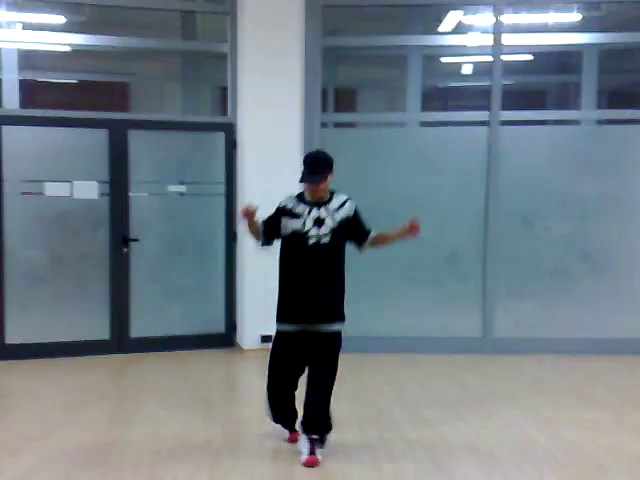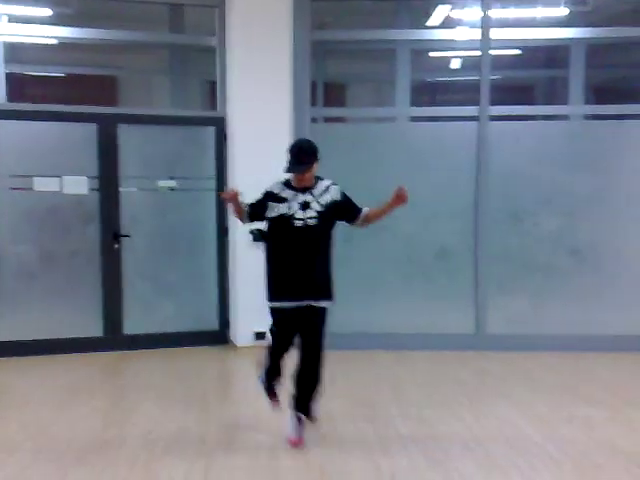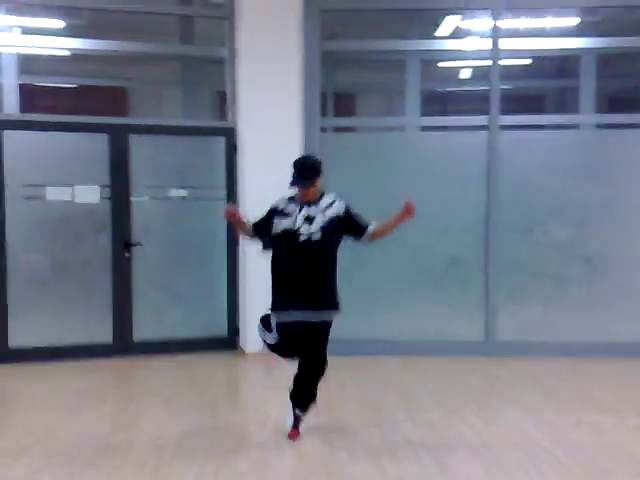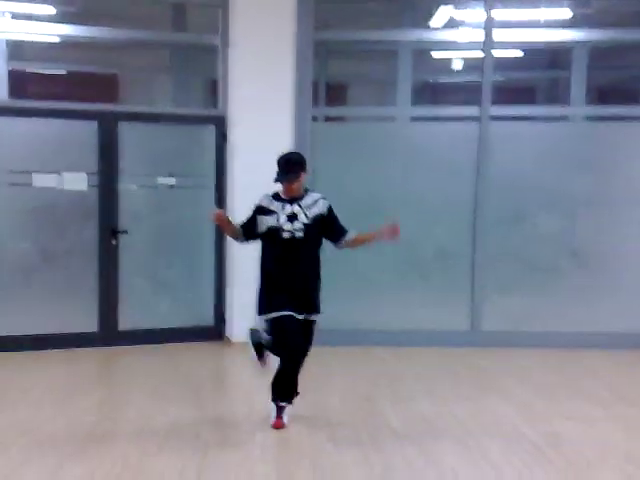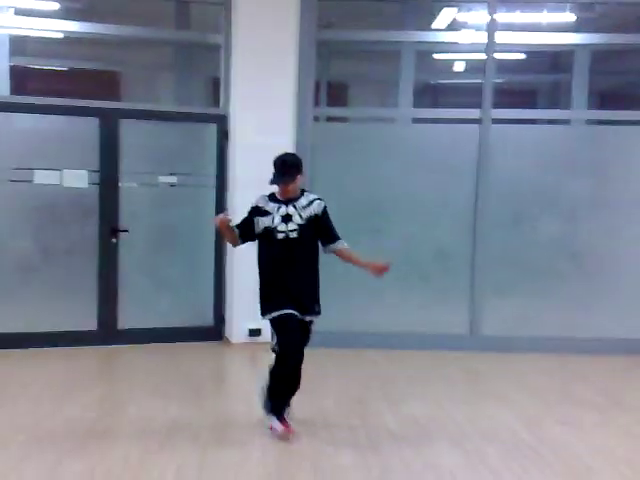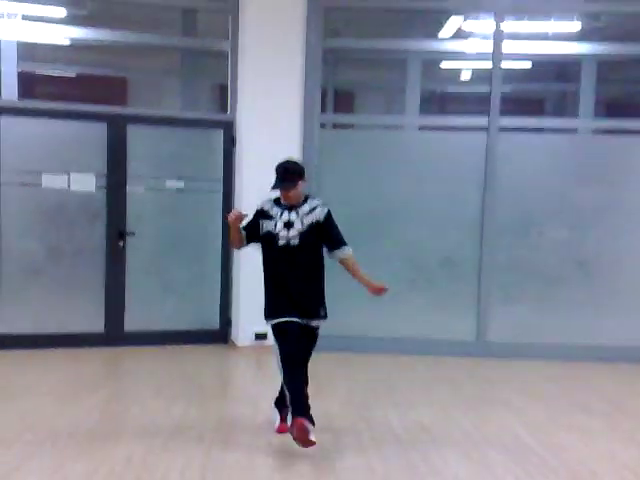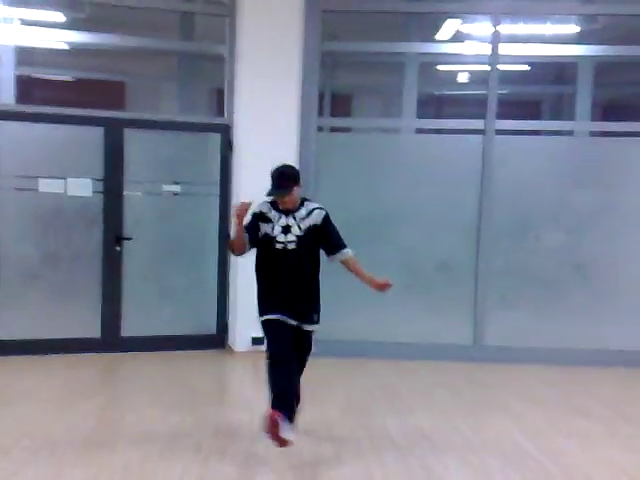
dt=0.1s
person 1, frame 1
left shoulder: (345, 207)
right shoulder: (289, 207)
left elbow: (366, 239)
right elbow: (263, 235)
left wrist: (402, 233)
right wrist: (250, 220)
left hip: (329, 308)
right hip: (293, 308)
left knee: (323, 373)
right knee: (285, 367)
left ankle: (313, 437)
right ankle: (285, 417)
person 1, frame 2
left shoulder: (331, 192)
right shoulder: (276, 193)
left elbow: (359, 217)
right elbow: (248, 216)
left wrist: (392, 204)
right wrist: (235, 203)
left hip: (317, 288)
right hip: (283, 286)
left knee: (312, 350)
right knee: (281, 340)
left ankle: (300, 413)
right ankle: (270, 378)
person 1, frame 3
left shoulder: (336, 207)
right shoulder: (281, 208)
left elbow: (366, 233)
right elbow: (254, 233)
left wrist: (399, 218)
right wrist: (236, 220)
left hip: (321, 299)
right hip: (288, 297)
left knee: (315, 359)
right knee: (290, 348)
left ankle: (298, 408)
right ankle: (269, 328)
person 1, frame 4
left shoulder: (319, 204)
right shoulder: (266, 205)
left elbow: (343, 238)
right elbow: (242, 235)
left wrist: (380, 235)
right wrist: (224, 224)
left hip: (306, 294)
right hip: (276, 294)
left knee: (296, 353)
right knee: (286, 346)
left ankle: (280, 401)
right ankle: (263, 339)
person 1, frame 5
left shoulder: (315, 206)
right shoulder: (262, 206)
left elbow: (334, 244)
right elbow: (237, 239)
left wrist: (367, 265)
right wrist: (224, 228)
left hip: (306, 296)
right hip: (276, 295)
left knee: (294, 354)
right knee: (289, 351)
left ankle: (278, 407)
right ankle: (275, 409)
person 1, frame 6
left shoulder: (319, 212)
right shoulder: (265, 210)
left elbow: (339, 249)
right elbow: (238, 243)
left wrist: (366, 281)
right wrist: (234, 226)
left hip: (310, 301)
right hip: (279, 301)
left knee: (299, 360)
right knee: (291, 359)
left ankle: (286, 411)
right ankle: (301, 418)
person 1, frame 7
left shoulder: (316, 215)
right shoulder: (263, 213)
left elbow: (339, 252)
right elbow: (239, 249)
left wrist: (370, 280)
right wrist: (239, 222)
left hip: (305, 305)
right hip: (273, 303)
left knee: (295, 362)
right knee: (280, 356)
left ankle: (284, 417)
right ankle: (281, 416)
